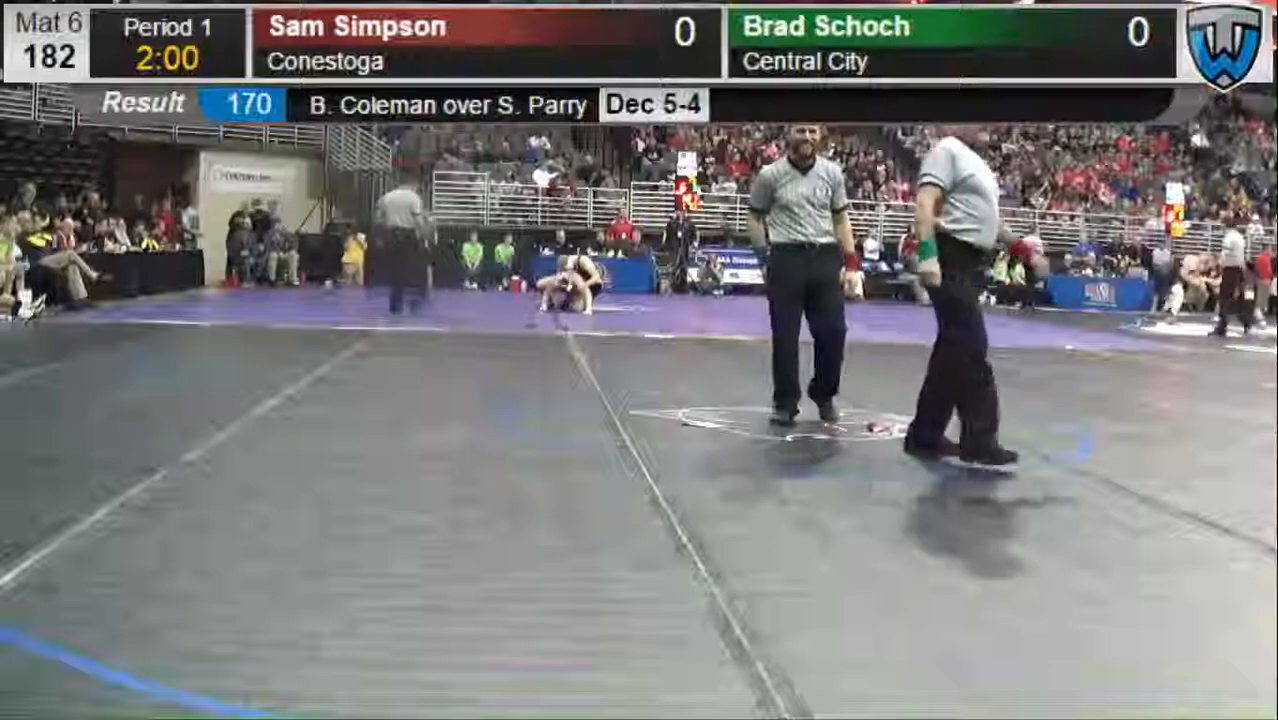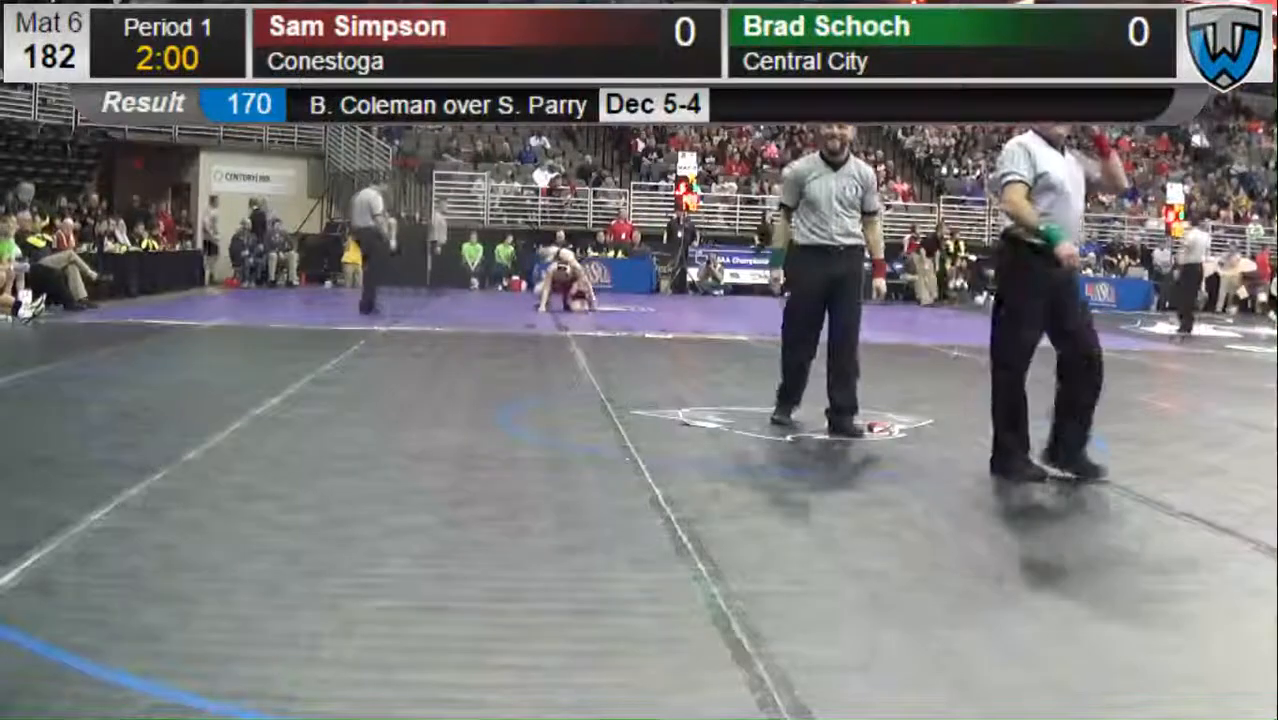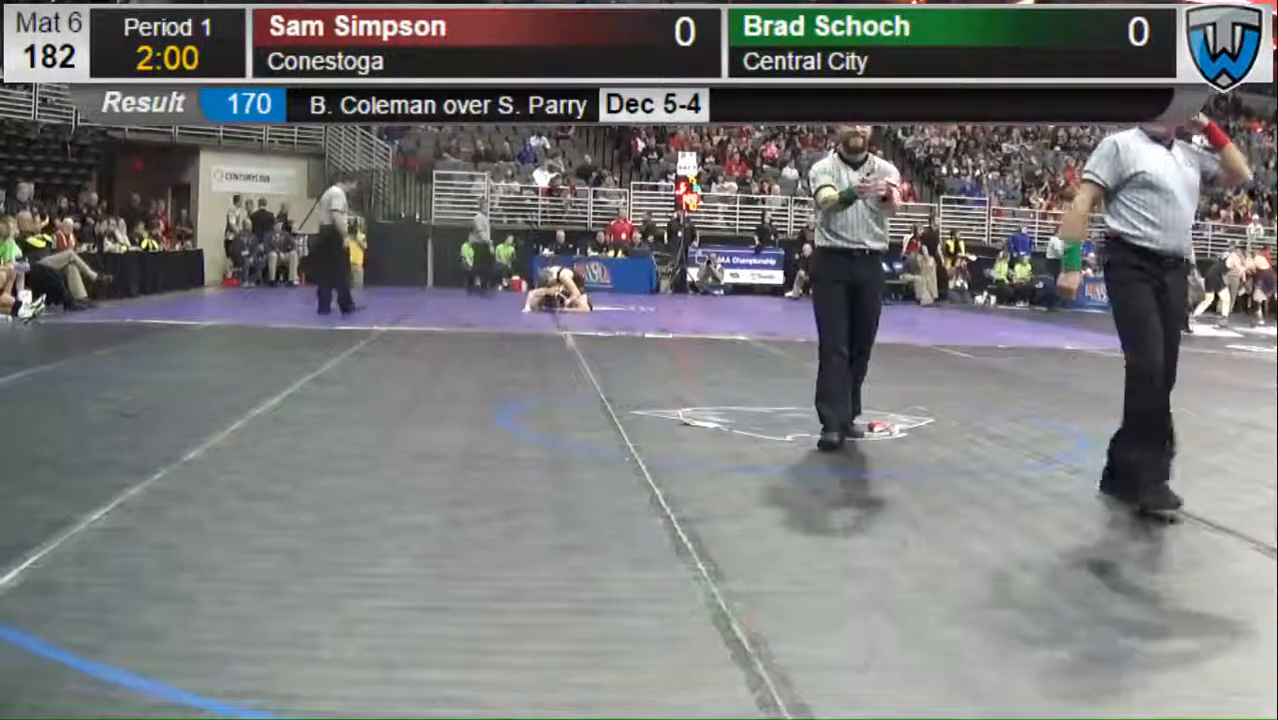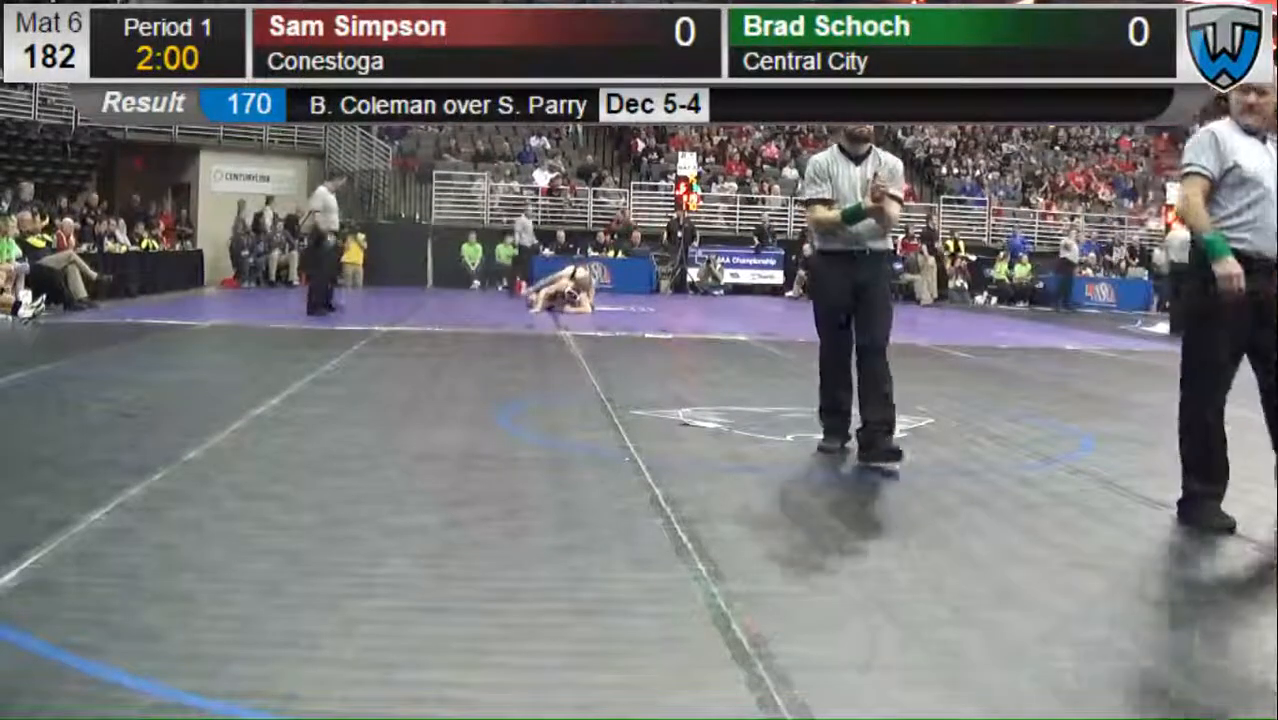
dt=0.7s
person 1, frame 1
left shoulder: (974, 160)
right shoulder: (947, 151)
right elbow: (925, 204)
right wrist: (928, 253)
left hip: (967, 261)
right hip: (950, 259)
left knee: (955, 346)
right knee: (969, 346)
left ankle: (926, 434)
right ankle: (979, 441)
person 1, frame 2
left shoulder: (1073, 158)
right shoulder: (1023, 148)
left elbow: (1118, 185)
right elbow: (1013, 203)
left wrist: (1100, 140)
right wrist: (1055, 238)
left hip: (1062, 266)
right hip: (1025, 262)
left knee: (1085, 358)
right knee: (1013, 361)
left ankle: (1066, 448)
right ankle: (1010, 455)
person 1, frame 3
left shoulder: (1191, 155)
right shoulder: (1120, 145)
left elbow: (1241, 177)
right elbow: (1082, 203)
left wrist: (1210, 129)
right wrist: (1072, 262)
left hip: (1174, 271)
right hip: (1132, 266)
left knee: (1160, 376)
right knee: (1148, 368)
left ankle: (1125, 471)
right ankle: (1147, 474)
person 1, frame 4
right shoulder: (1215, 136)
right elbow: (1190, 199)
right wrist: (1219, 253)
right hip: (1219, 273)
right knee: (1207, 391)
right ankle: (1200, 499)
person 2, frame 1
left shoulder: (832, 172)
right shoulder: (771, 175)
left elbow: (841, 219)
right elbow: (755, 218)
left wrist: (850, 262)
right wrist: (764, 258)
left hip: (825, 258)
right hip: (787, 258)
left knee: (832, 331)
right knee: (785, 335)
left ankle: (824, 393)
right ankle: (785, 403)
person 2, frame 2
left shoulder: (864, 173)
right shoulder: (800, 170)
left elbow: (871, 224)
right elbow: (785, 217)
left wrist: (879, 270)
right wrist: (777, 262)
left hip: (848, 261)
right hip: (808, 258)
left knee: (845, 341)
right knee: (798, 334)
left ankle: (841, 415)
right ankle: (787, 401)
person 2, frame 3
left shoulder: (884, 170)
right shoulder: (823, 168)
left elbow: (892, 204)
right elbow: (826, 200)
left wrist: (886, 194)
right wrist: (851, 193)
left hip: (870, 264)
right hip: (831, 262)
left knee: (860, 347)
right knee: (833, 346)
left ankle: (846, 416)
right ankle: (832, 424)
person 2, frame 4
left shoulder: (890, 165)
right shoulder: (821, 163)
left elbow: (891, 221)
right elbow: (817, 219)
left wrist: (881, 205)
right wrist: (861, 210)
left hip: (875, 265)
right hip: (832, 265)
left knee: (874, 350)
right knee: (835, 351)
left ankle: (875, 438)
right ankle: (835, 428)
